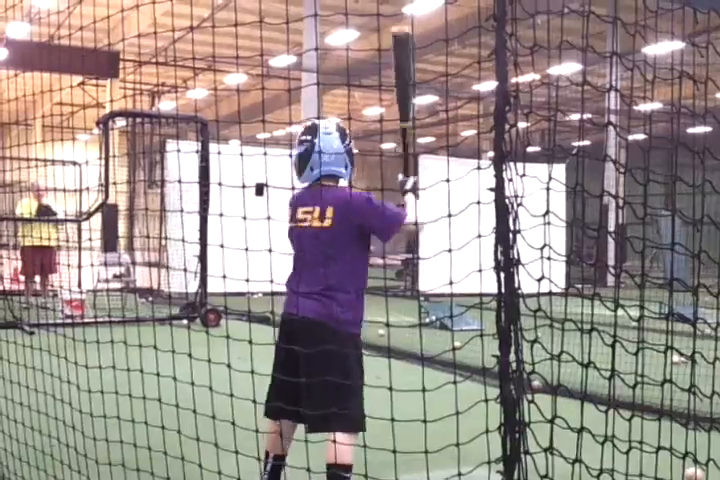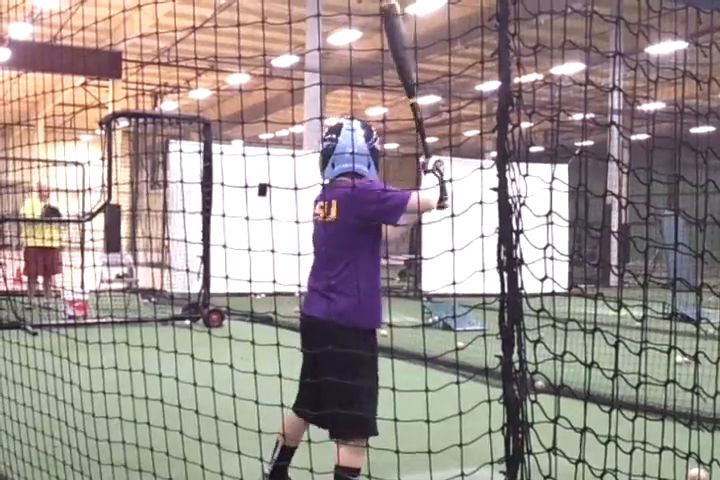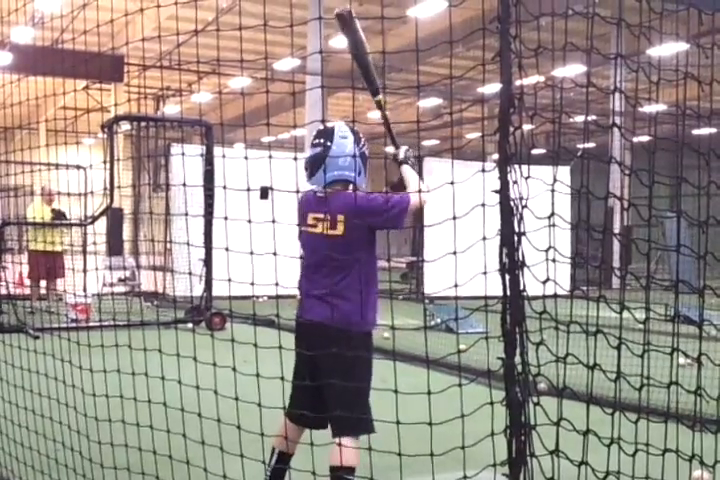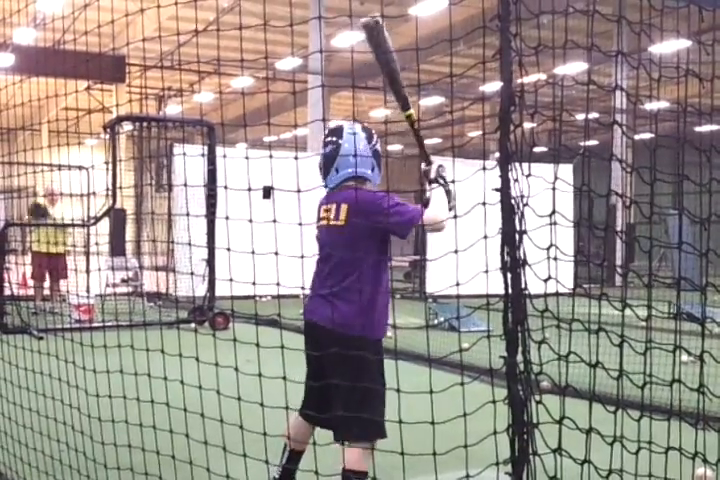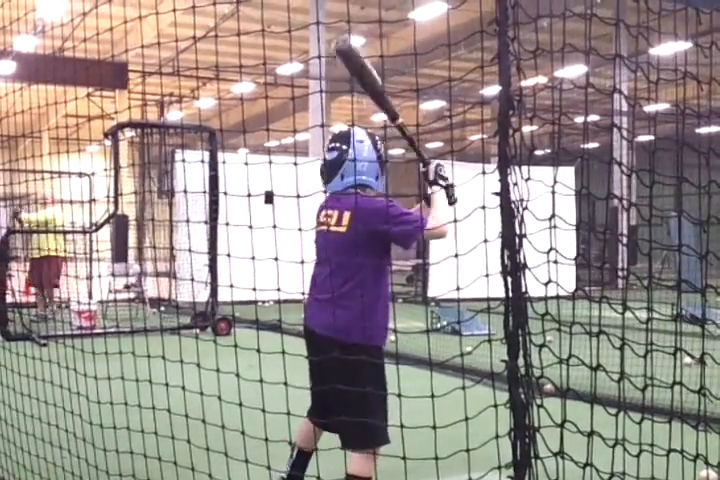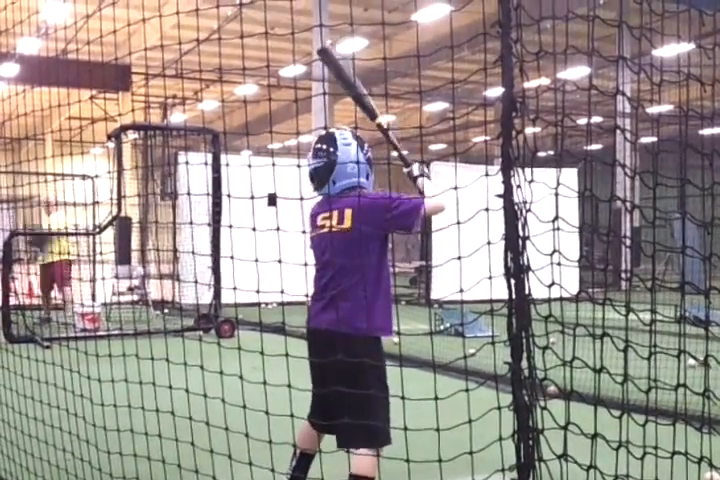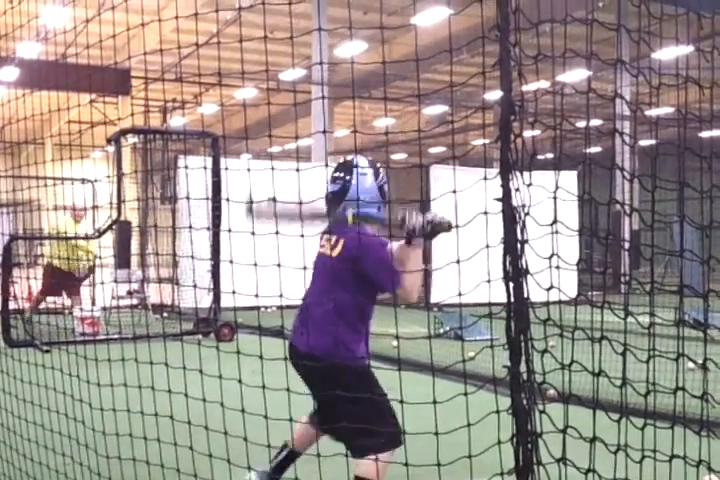
dt=0.5s
person 1, frame 1
left shoulder: (298, 203)
right shoulder: (354, 203)
right elbow: (412, 223)
left wrist: (378, 213)
left hip: (295, 318)
right hip: (335, 324)
left knee: (285, 409)
right knee: (343, 421)
person 1, frame 2
left shoulder: (325, 198)
right shoulder: (361, 194)
left elbow: (383, 234)
right elbow: (427, 201)
left wrist: (410, 213)
right wrist: (431, 175)
left hip: (315, 316)
right hip: (348, 322)
left knee: (307, 403)
right knee: (355, 422)
person 1, frame 3
left shoulder: (306, 203)
right shoulder: (363, 206)
right elbow: (418, 198)
left wrist: (384, 197)
right wrist: (406, 164)
left hip: (309, 323)
right hip: (347, 328)
left knee: (299, 411)
right knee: (348, 423)
person 1, frame 4
left shoulder: (328, 202)
right shoulder: (370, 202)
right elbow: (437, 220)
left wrist: (421, 199)
left hip: (318, 321)
right hip: (354, 329)
left knee: (312, 408)
right knee: (361, 427)
person 1, frame 5
left shoulder: (328, 208)
right shoulder: (373, 209)
right elbow: (438, 227)
left wrist: (428, 198)
right wrist: (437, 186)
left hip: (318, 328)
right hip: (354, 335)
left knee: (321, 411)
right knee: (366, 433)
person 1, frame 6
left shoulder: (319, 212)
right shoulder: (371, 206)
right elbow: (436, 204)
left wrist: (408, 195)
right wrist: (421, 178)
left hip: (321, 330)
right hip: (356, 333)
left knee: (321, 414)
right knee: (368, 433)
person 1, frame 7
left shoulder: (333, 231)
right shoulder: (369, 243)
left elbow: (388, 253)
right elbow: (409, 293)
left wrist: (419, 234)
right wrist: (416, 241)
left hip: (303, 346)
right hip: (337, 355)
left knee: (327, 415)
right knee: (379, 443)
person 2, frame 1
left shoulder: (48, 204)
right shoulder: (24, 203)
right elbow: (20, 218)
left wrist: (51, 215)
right wrist: (36, 215)
left hip: (48, 244)
right hip: (30, 244)
left knee: (45, 273)
right knee: (30, 274)
left ankle: (44, 300)
right ankle: (28, 300)
person 2, frame 2
left shoulder: (53, 205)
right shoulder: (29, 203)
right elbow: (26, 220)
left wrist: (56, 217)
right wrist: (42, 216)
left hip: (51, 244)
right hip: (34, 244)
left knee: (49, 274)
right knee: (32, 274)
left ankle: (47, 300)
right ankle: (31, 300)
person 2, frame 3
left shoulder: (57, 209)
right shoulder: (34, 207)
right elbow: (33, 223)
left wrist: (62, 220)
right wrist: (50, 221)
left hip: (55, 248)
right hip: (37, 248)
left knee: (52, 277)
right knee: (36, 277)
right ankle: (34, 304)
person 2, frame 4
right shoulder: (38, 207)
right elbow: (30, 222)
left wrist: (48, 214)
right wrist: (33, 216)
left hip: (57, 249)
right hip: (40, 248)
left knee: (55, 279)
right knee: (38, 277)
left ankle: (55, 306)
right ankle: (37, 305)
person 2, frame 5
left shoulder: (54, 213)
right shoulder: (40, 215)
left elbow: (35, 218)
right elbow: (31, 229)
left wrist: (21, 215)
right wrist: (23, 223)
left hip: (52, 254)
right hip: (37, 255)
left knee: (48, 284)
right knee: (37, 285)
left ankle: (51, 308)
right ankle: (41, 313)
person 2, frame 6
left shoulder: (58, 217)
right shoulder: (47, 221)
left elbow: (55, 228)
left wrist: (46, 235)
left hip: (60, 258)
right hip: (46, 260)
left knee: (64, 285)
right knee: (45, 290)
right ankle: (46, 315)
person 2, frame 7
right shoulder: (64, 223)
left elbow: (91, 248)
right elbow: (73, 240)
left wrist: (87, 265)
right wrist: (91, 250)
left hip: (74, 268)
right hip: (56, 265)
left knee: (75, 295)
right knee: (44, 292)
left ankle: (79, 325)
right ankle: (30, 313)
